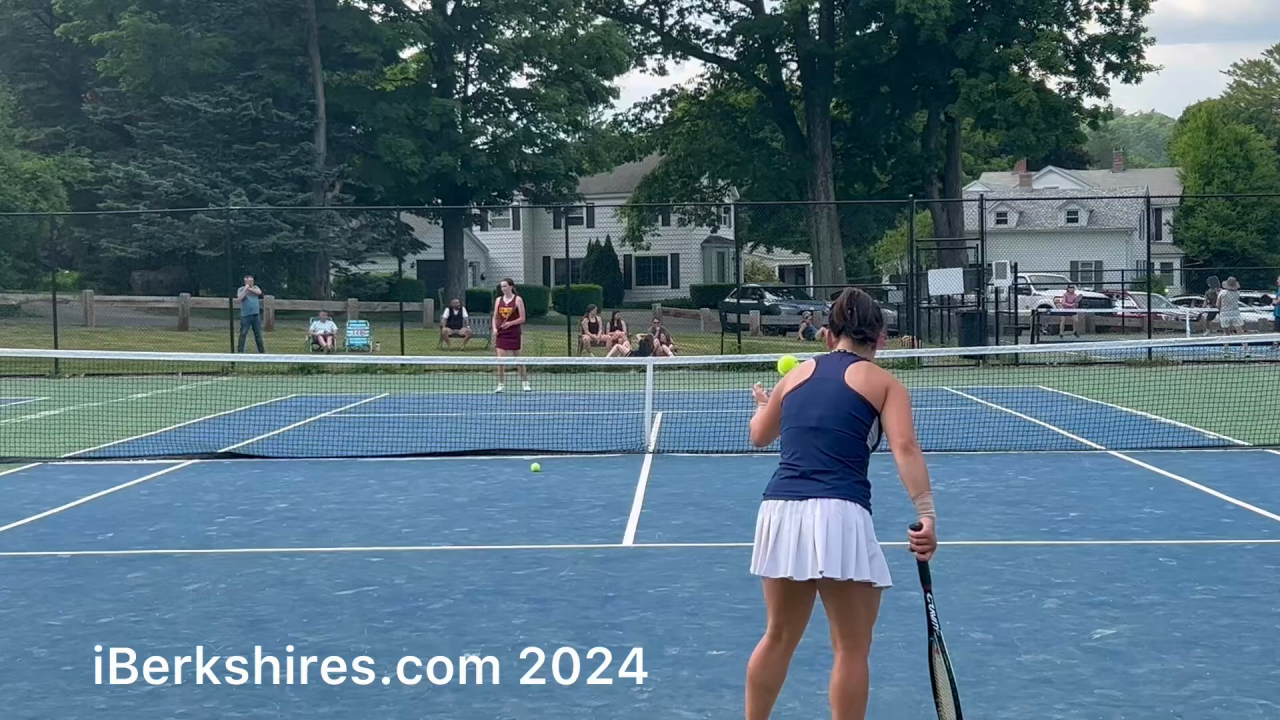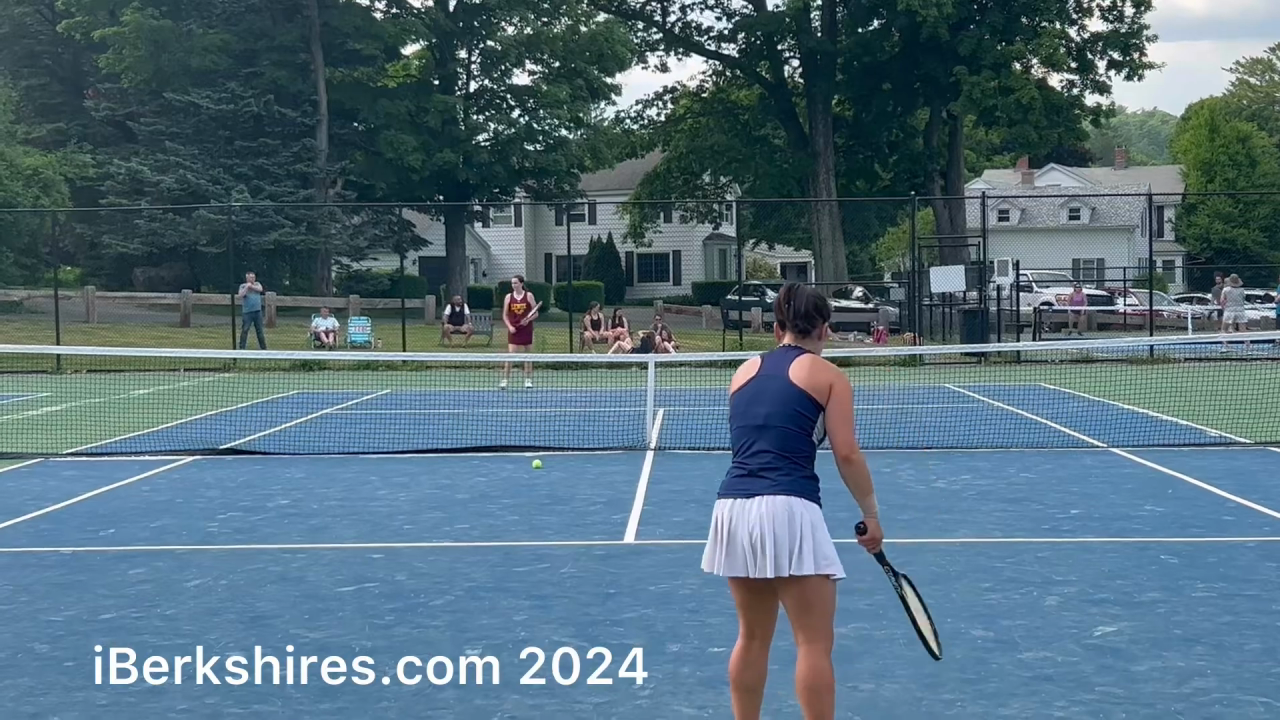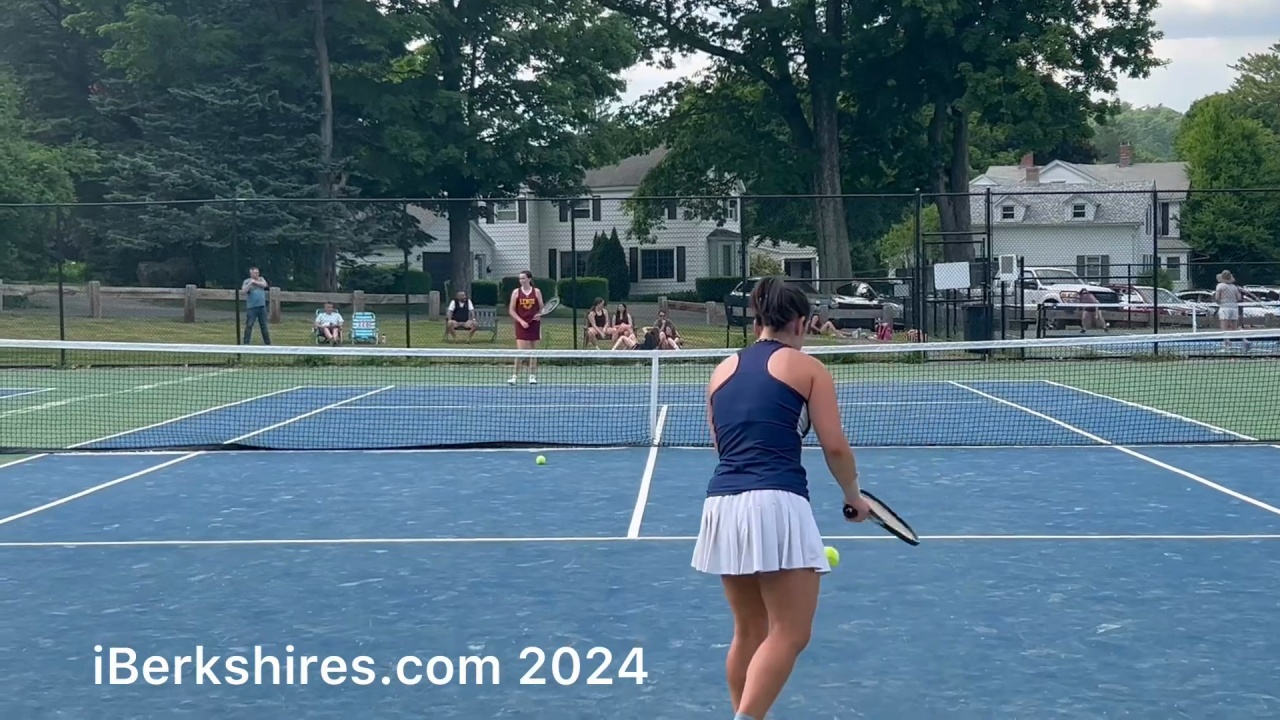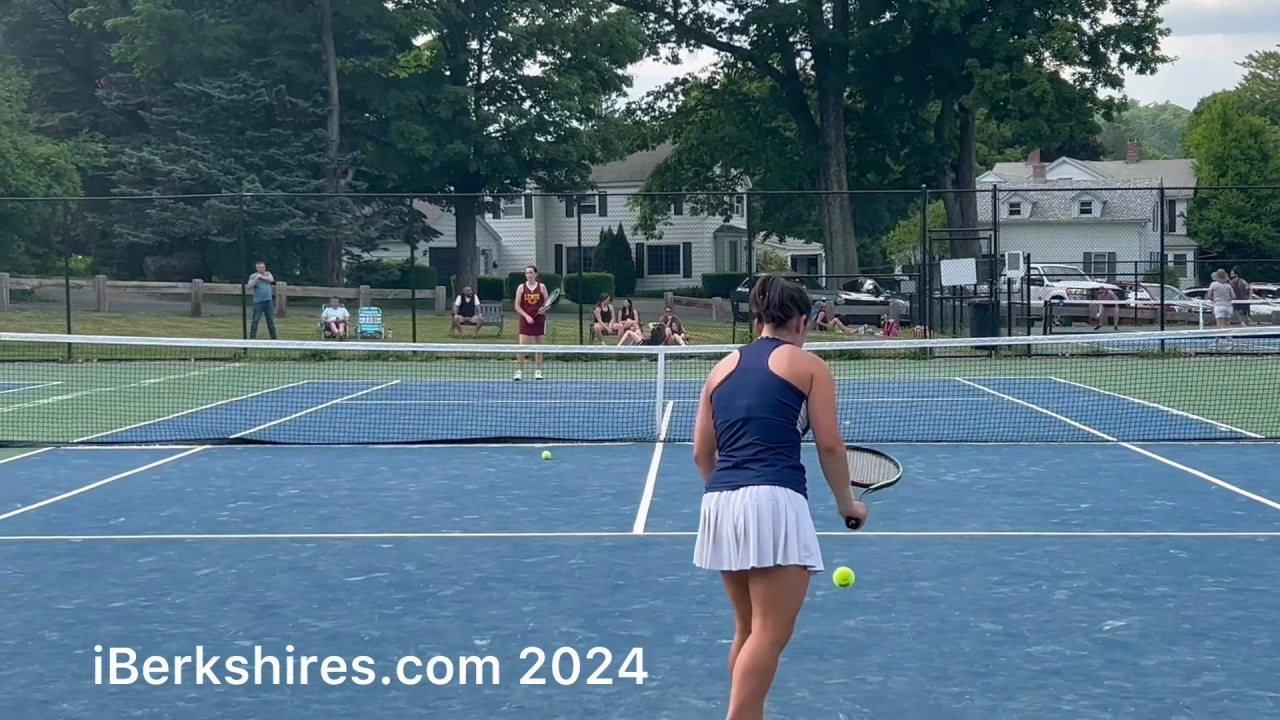
dt=0.3s
person 1, frame 1
left shoulder: (796, 375)
right shoulder: (884, 383)
left elbow: (759, 437)
right elbow: (905, 449)
left wrist: (763, 402)
right wrist: (927, 514)
left hip: (780, 511)
right hip: (837, 516)
left knee: (778, 638)
right knee: (851, 651)
person 1, frame 2
left shoulder: (745, 371)
right shoulder: (828, 376)
right elbow: (847, 455)
right wrist: (872, 516)
left hip: (733, 508)
right hip: (787, 511)
left knee: (753, 638)
right knee: (815, 643)
person 1, frame 3
left shoulder: (722, 371)
right shoulder: (808, 368)
right elbow: (835, 447)
right wrist: (854, 496)
left hip: (721, 506)
right hip: (776, 505)
left knee: (748, 633)
right knee: (788, 634)
person 1, frame 4
left shoulder: (722, 367)
right shoulder: (809, 365)
left elbow: (701, 452)
right elbow: (829, 445)
right wrist: (847, 502)
left hip: (719, 502)
right hip: (774, 501)
left knee: (748, 629)
right knee: (770, 633)
